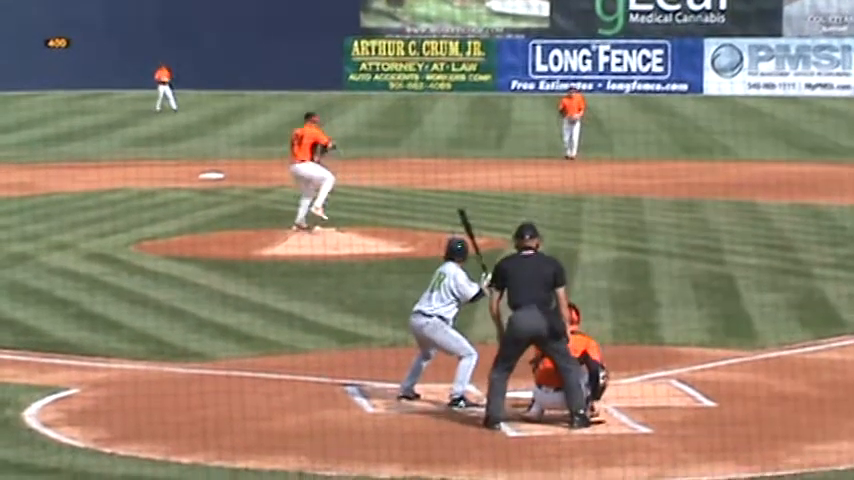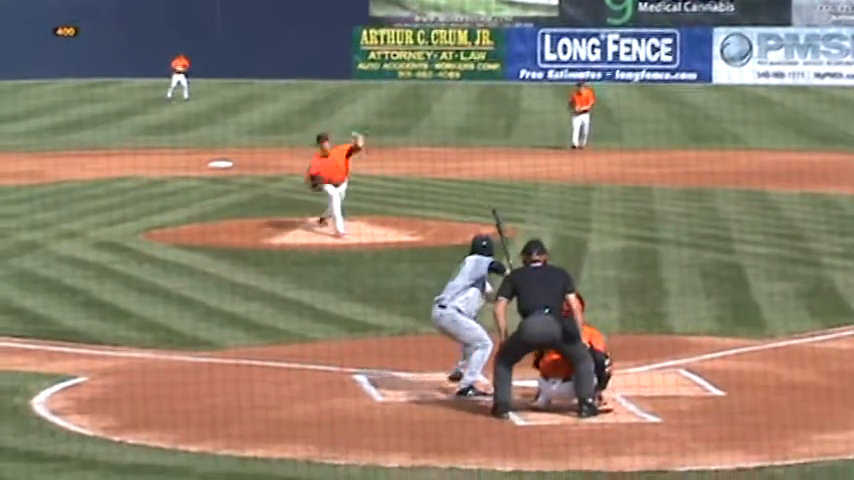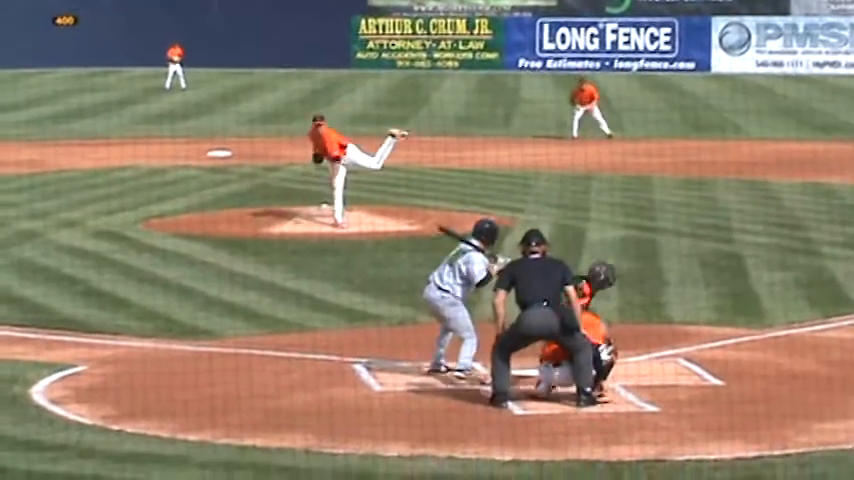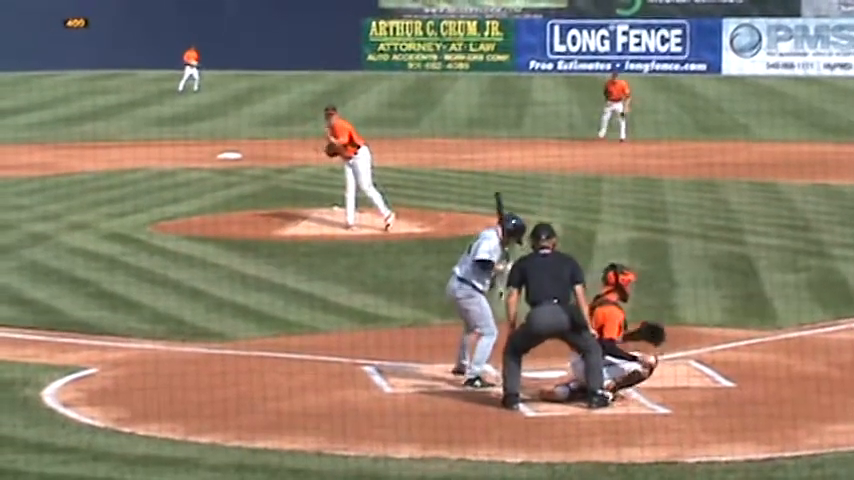
dt=0.5s
person 1, frame 1
left shoulder: (505, 264)
right shoulder: (552, 263)
left elbow: (494, 303)
right elbow: (562, 301)
left wrist: (500, 329)
right wrist: (565, 329)
left hip: (518, 321)
right hip: (545, 321)
left knee: (500, 369)
right knee: (569, 367)
left ankle: (494, 417)
right ankle: (578, 415)
person 1, frame 2
left shoulder: (514, 276)
right shoulder: (560, 273)
left elbow: (499, 308)
right elbow: (575, 307)
left wrist: (504, 338)
right wrist: (579, 337)
left hip: (529, 327)
right hip: (556, 326)
left knee: (503, 360)
right knee: (583, 358)
left ankle: (502, 405)
right ankle: (586, 404)
person 1, frame 3
left shoulder: (513, 267)
right shoulder: (559, 265)
left elbow: (498, 301)
right elbow: (573, 299)
left wrist: (500, 331)
right wrist: (579, 328)
left hip: (527, 320)
right hip: (554, 319)
left knee: (500, 349)
right knee: (582, 347)
left ankle: (500, 394)
right ankle: (585, 393)
person 1, frame 4
left shoulder: (522, 263)
right shoulder: (569, 261)
left elbow: (511, 299)
right elbow: (580, 297)
left wrist: (512, 330)
right wrist: (588, 327)
left hip: (537, 317)
right hip: (564, 316)
left knee: (512, 350)
right knee: (592, 349)
left ankle: (511, 396)
right ankle: (596, 395)
person 2, frame 1
left shoulder: (442, 269)
right shoulder: (456, 273)
left elbow: (465, 294)
right elbow: (474, 296)
left wrist: (481, 286)
right wrist: (485, 284)
left hip: (417, 319)
right hip: (433, 323)
left knee: (425, 354)
right knee: (469, 354)
left ankle: (406, 390)
right ankle: (457, 397)
person 2, frame 2
left shoulder: (477, 272)
right shoulder: (475, 261)
left elbow: (488, 294)
right elbow: (494, 266)
right wrist: (507, 273)
left hip: (442, 313)
right hip: (449, 314)
left knee: (472, 338)
right knee: (484, 344)
left ankle: (459, 372)
right ankle: (466, 387)
person 2, frame 3
left shoulder: (466, 246)
right shoulder: (474, 254)
left elbow: (483, 268)
right elbow: (481, 282)
left wrist: (494, 266)
right wrist: (495, 268)
left hip: (432, 291)
right hip: (446, 297)
left knee: (448, 326)
right knee: (469, 336)
left ankle: (436, 364)
right ankle: (463, 368)
person 2, frame 4
left shoulder: (494, 239)
right shoulder: (490, 238)
right elbow: (482, 263)
right wrist: (501, 267)
left hip: (459, 286)
right hip: (468, 289)
left knee: (471, 327)
right knee: (489, 333)
left ankle: (462, 365)
right ankle: (473, 377)
person 3, frame 1
right shoulder: (586, 341)
left elbow: (536, 368)
right elbow: (594, 368)
right wrist: (594, 399)
left hip: (541, 396)
right hip: (565, 396)
right knee: (601, 373)
left ankle: (534, 409)
person 3, frame 2
right shoulder: (591, 331)
left elbow: (537, 363)
right elbow: (599, 359)
right wrist: (599, 390)
left hip: (546, 387)
right hip: (571, 388)
right knee: (606, 361)
left ankle: (542, 399)
person 3, frame 3
right shoulder: (592, 319)
right elbow: (594, 352)
right wrist: (600, 376)
left hip: (546, 371)
right hip: (566, 372)
right knee: (609, 346)
left ankle: (544, 385)
right ankle: (592, 388)
person 3, frame 4
left shoulder: (597, 302)
right shoulder: (613, 311)
right elbow: (607, 347)
left wrist: (632, 335)
right wrist: (639, 358)
left hip: (579, 363)
right knee: (646, 364)
left ankle: (564, 390)
right ankle: (605, 387)
person 4, frame 1
left shoulder: (297, 132)
right shoulder: (313, 132)
right elbow: (329, 144)
left wrist: (315, 158)
right wrist: (323, 152)
left hip: (295, 168)
right hip: (304, 166)
left knee: (308, 195)
right knee: (330, 178)
left ankle: (299, 223)
right ankle: (317, 206)
person 4, frame 2
left shoulder: (341, 150)
right shoulder: (315, 161)
left elbow: (358, 147)
right elbow: (309, 178)
left wrist: (358, 143)
right wrist: (315, 184)
left hip: (341, 183)
right hip: (328, 184)
left knee: (334, 207)
right knee: (334, 198)
left ankle: (324, 216)
right ankle: (340, 230)
person 4, frame 3
left shoulder: (328, 135)
right shoulder: (311, 134)
left elbow: (336, 157)
left wrist: (333, 176)
right wrist: (316, 153)
left hip: (349, 153)
right hip: (335, 160)
left knee: (375, 164)
right knee: (337, 188)
left ankle: (392, 136)
right ankle: (338, 219)
person 4, frame 4
left shoulder: (341, 125)
right shoulder: (331, 127)
left elbow: (342, 146)
left wrist: (330, 138)
right wrist: (331, 143)
left hip: (360, 156)
right hip: (348, 160)
left knee: (366, 187)
right knee: (350, 189)
left ankle: (387, 215)
right ankle: (350, 221)
